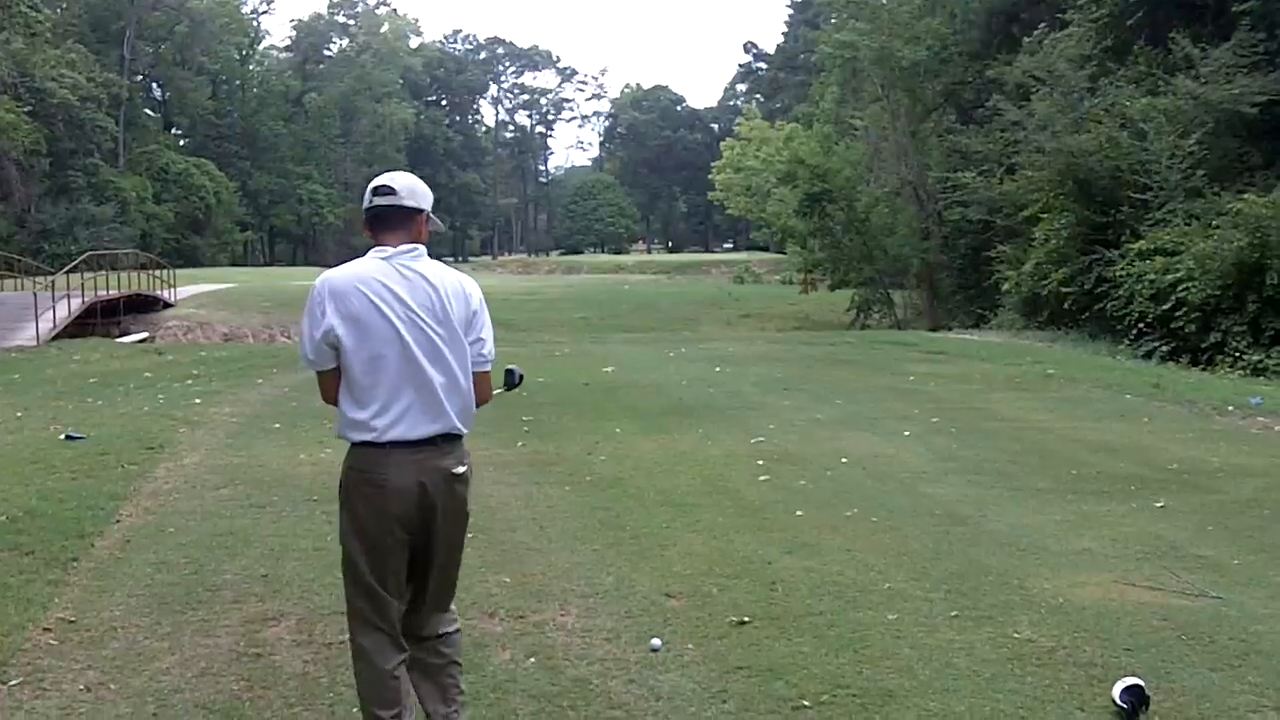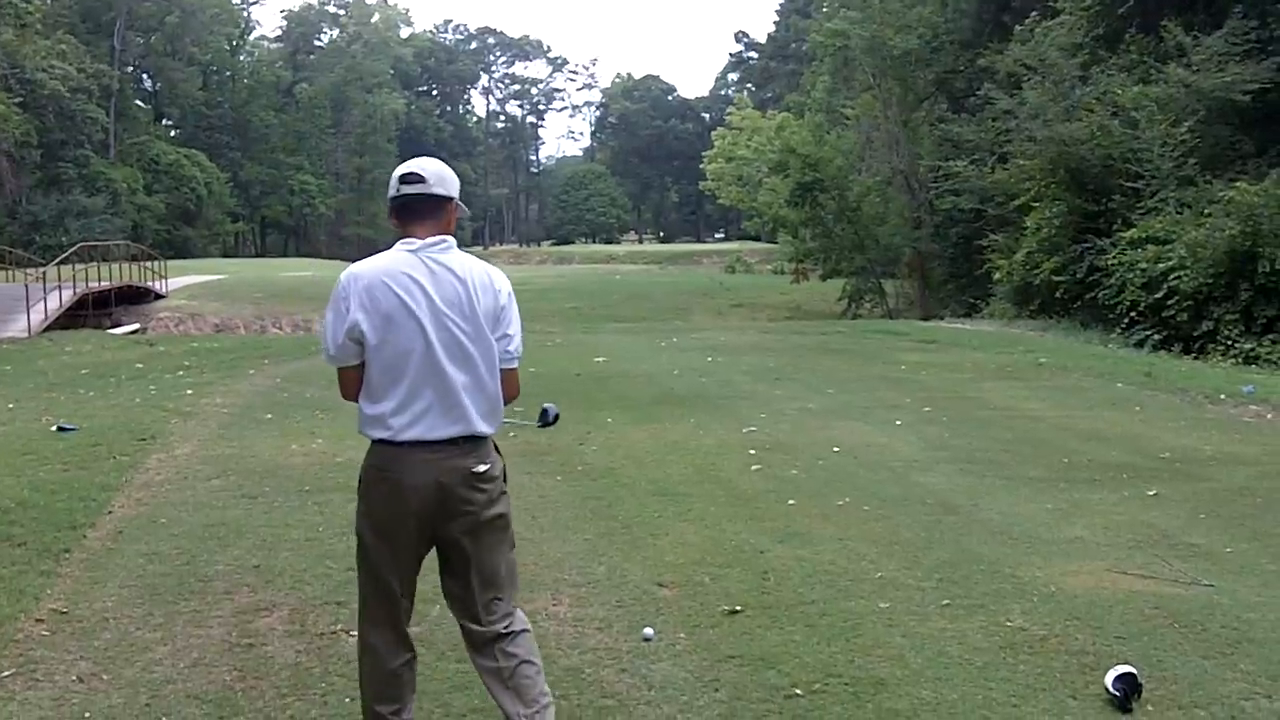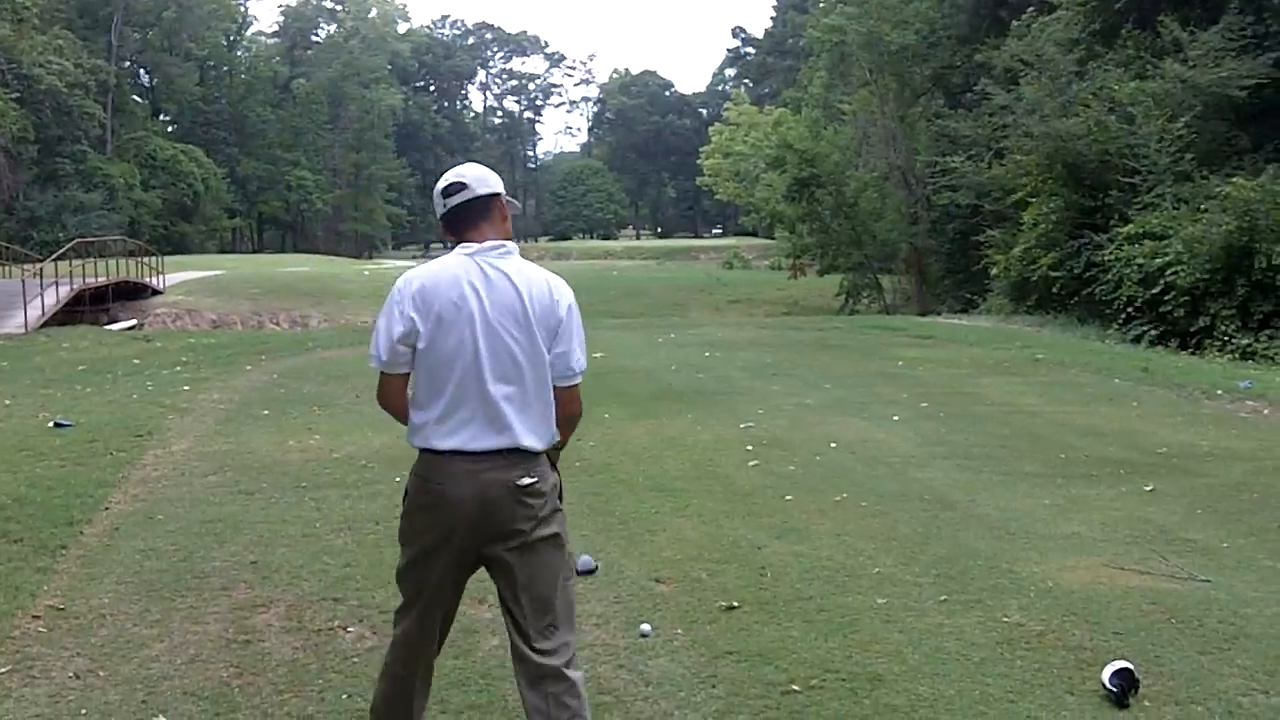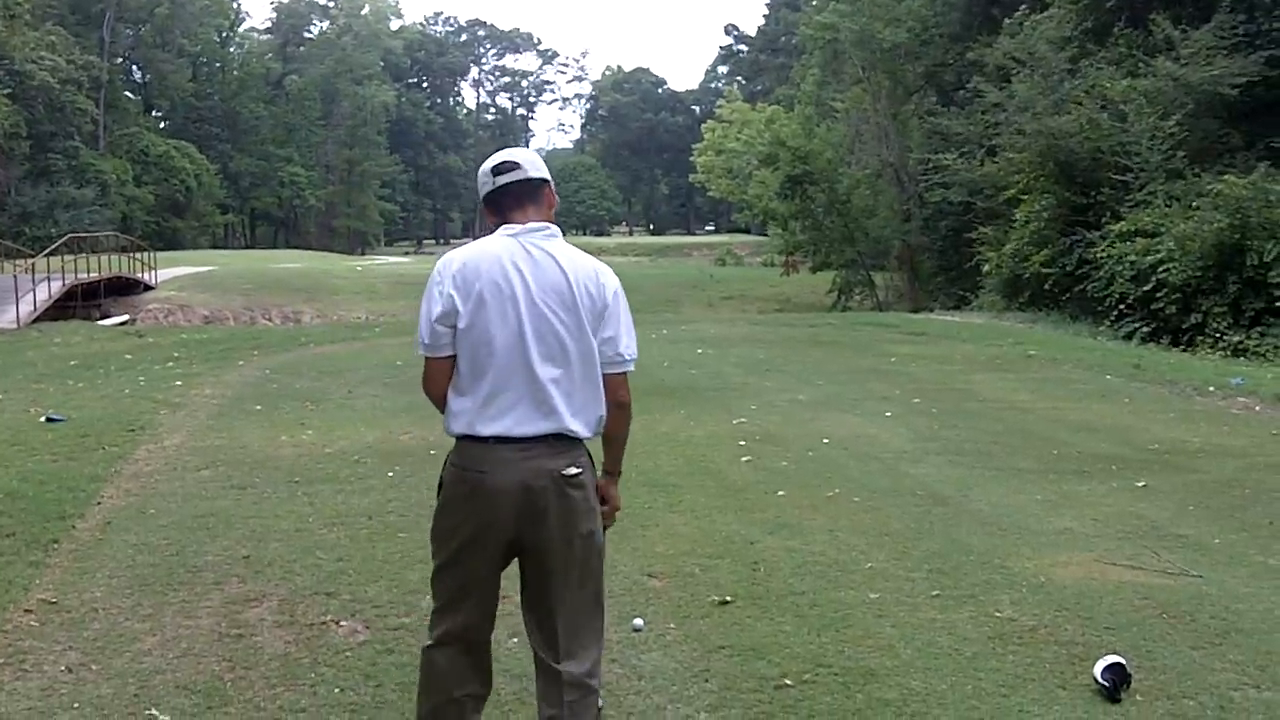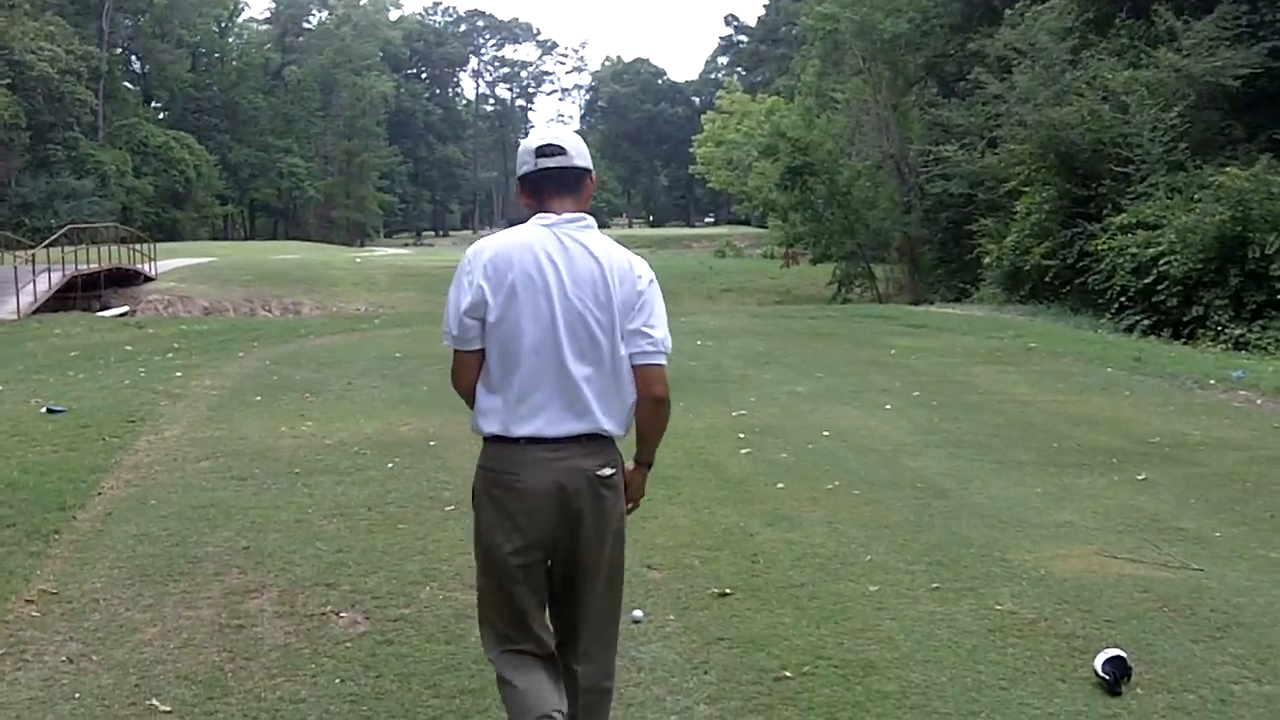
dt=0.2s
person 1, frame 1
left shoulder: (333, 287)
right shoulder: (460, 286)
left elbow: (331, 391)
right elbow: (481, 391)
left hip: (375, 470)
right hip: (447, 466)
left knee: (378, 621)
right knee: (433, 613)
person 1, frame 2
left shoulder: (359, 281)
right shoulder: (489, 279)
left elbow: (352, 387)
right elbow: (508, 389)
left hip: (395, 469)
right hip: (473, 467)
left knee: (385, 618)
right knee: (496, 617)
person 1, frame 3
left shoulder: (416, 286)
right shoulder: (550, 289)
left elbow: (391, 397)
right elbow: (569, 405)
left hip: (441, 481)
right hip: (523, 482)
left knee: (418, 628)
right knee: (549, 645)
person 1, frame 4
left shoulder: (456, 267)
right shoulder: (594, 275)
left elbow: (436, 383)
right elbow: (618, 396)
right wrist: (610, 475)
left hip: (476, 470)
right hip: (563, 472)
left knee: (457, 632)
right knee: (571, 647)
person 1, frame 5
left shoulder: (487, 257)
right shoulder: (628, 268)
left elbow: (465, 376)
right elbow: (654, 390)
right wrist: (642, 464)
left hip: (510, 471)
right hip: (594, 471)
left knee: (517, 643)
right knee: (589, 645)
